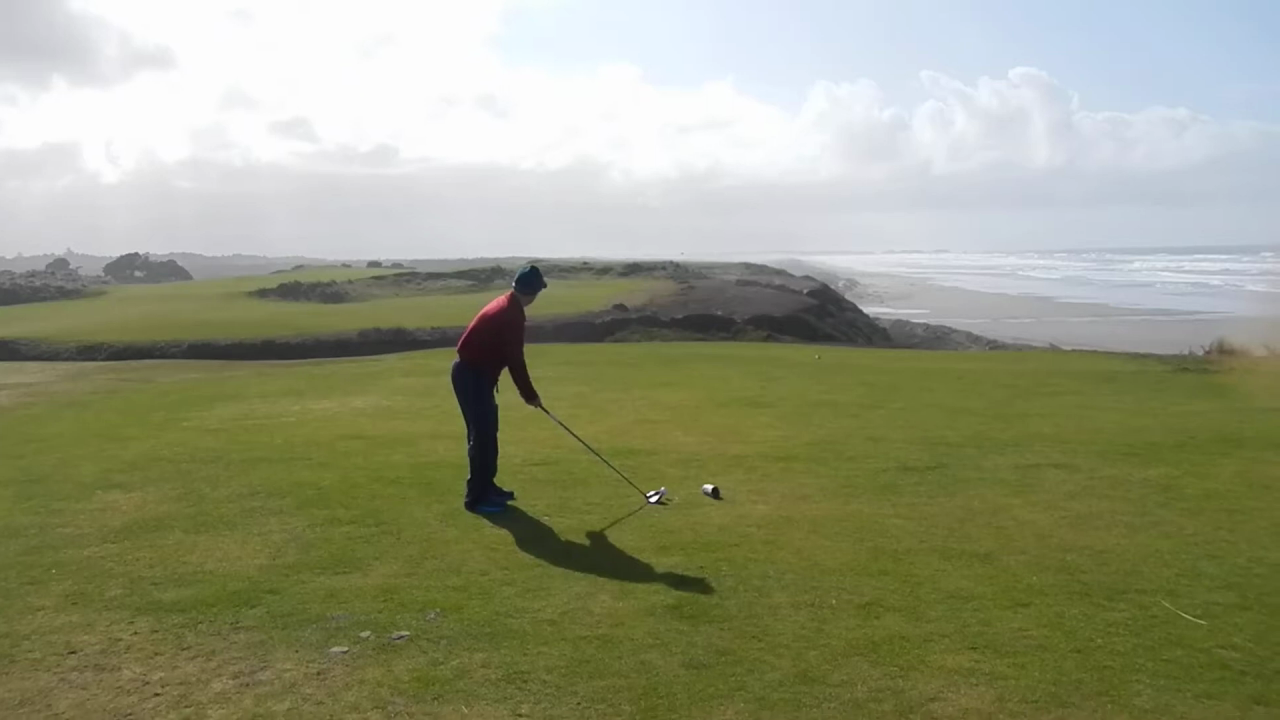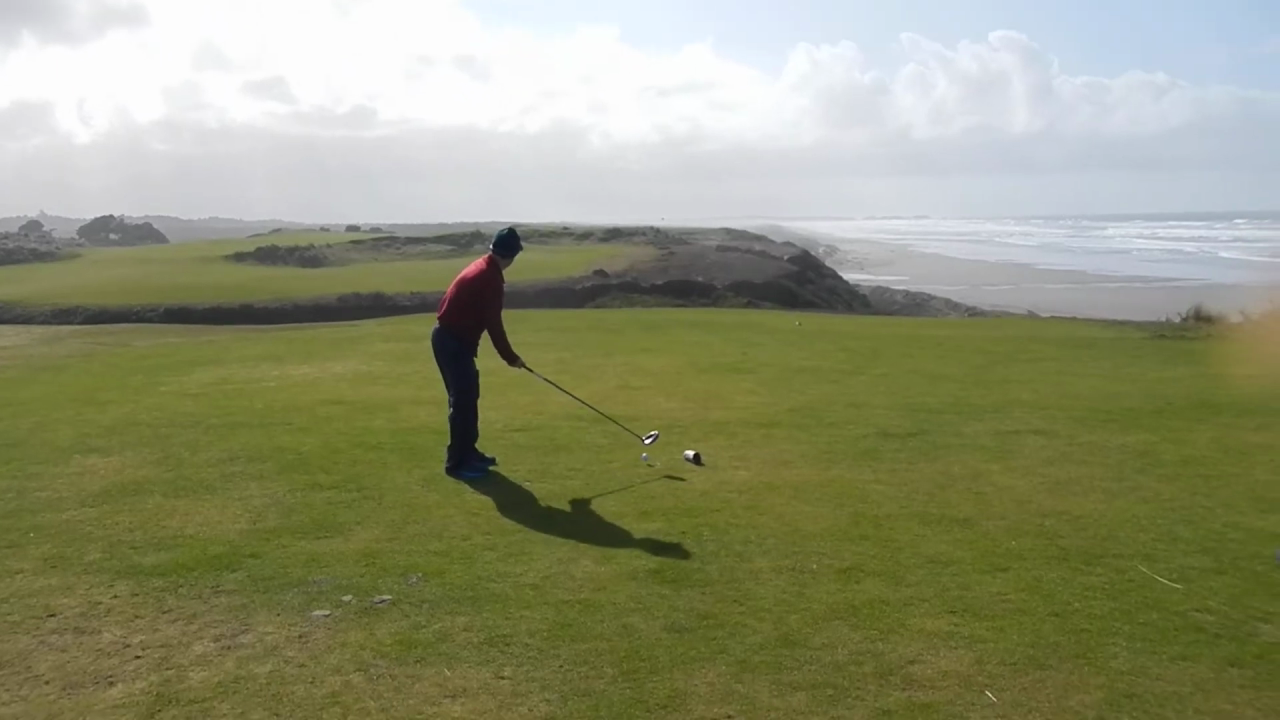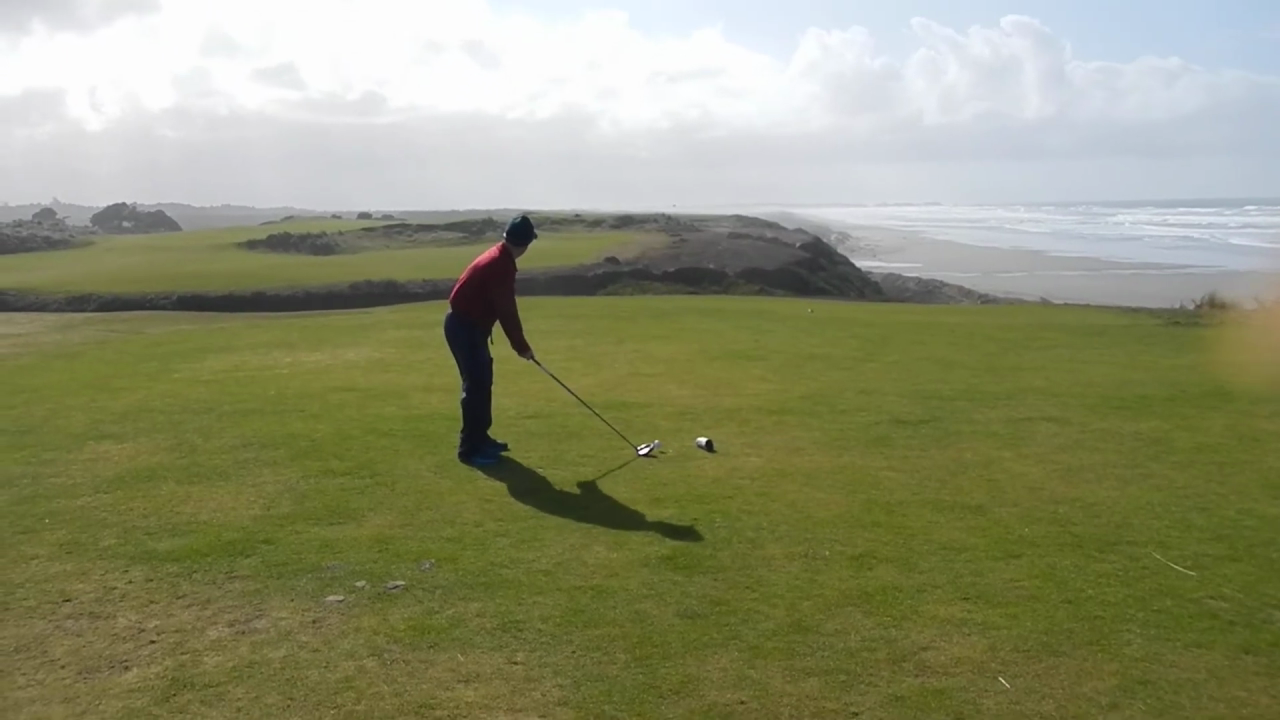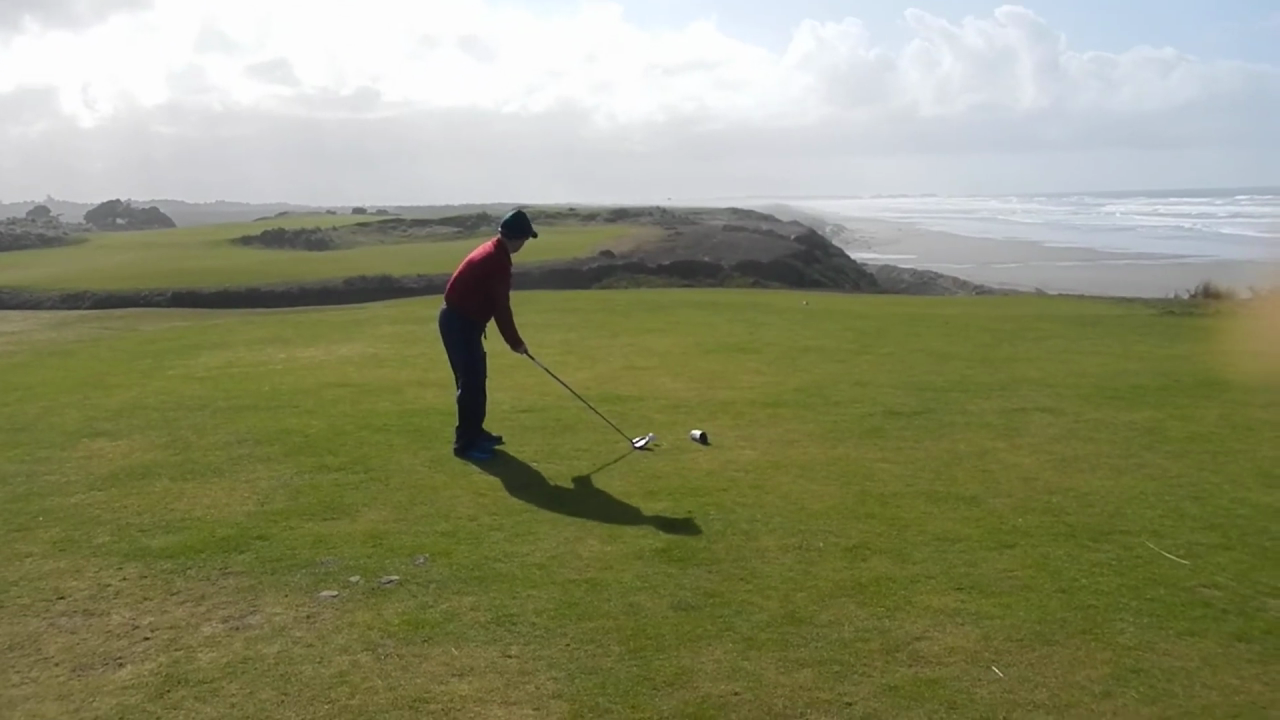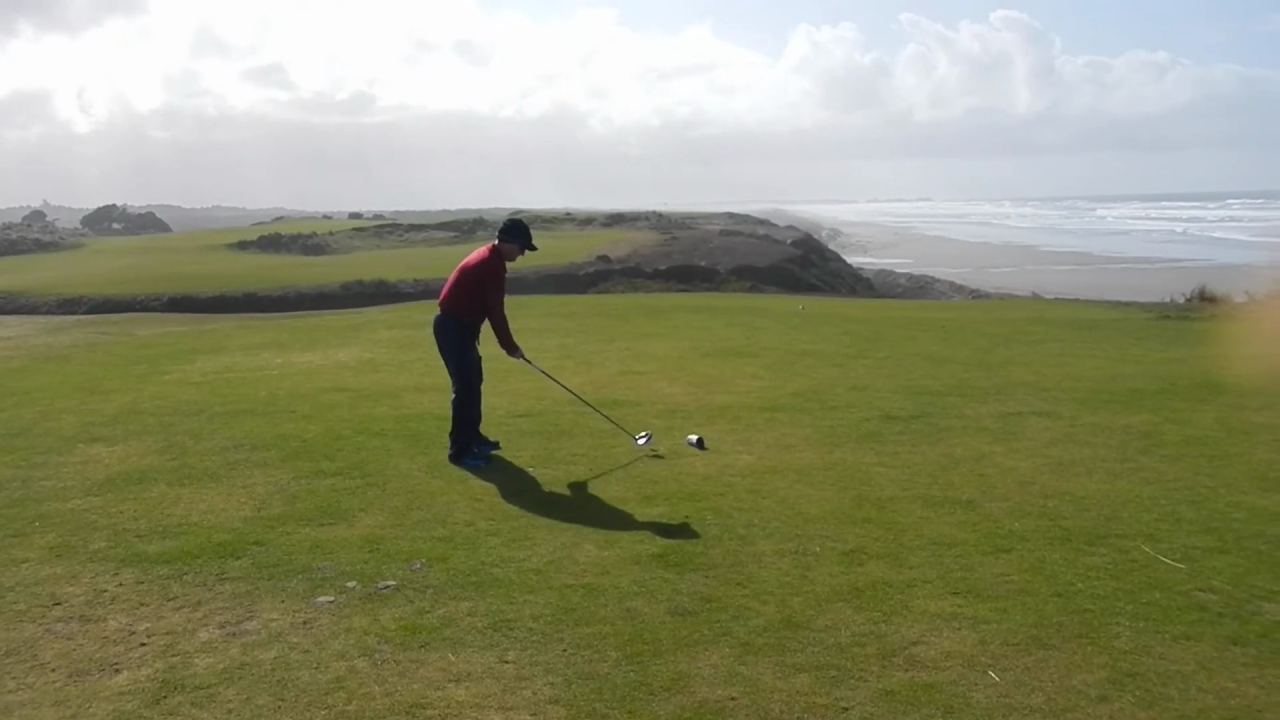
dt=0.7s
person 1, frame 1
left shoulder: (505, 306)
right shoulder: (510, 315)
left elbow: (509, 357)
right elbow: (515, 361)
left wrist: (527, 392)
right wrist: (530, 394)
left hip: (473, 371)
right hip: (472, 375)
left knee: (486, 432)
right knee: (482, 434)
left ankle: (486, 487)
right ankle: (476, 497)
person 1, frame 2
left shoulder: (482, 268)
right shoulder: (489, 278)
left elbow: (485, 319)
right elbow: (494, 324)
left wrist: (507, 354)
right wrist: (510, 356)
left hip: (453, 336)
right hip: (453, 340)
left knee: (468, 396)
right knee: (463, 399)
left ankle: (468, 452)
right ankle: (456, 461)
person 1, frame 3
left shoulder: (498, 258)
right shoulder: (501, 265)
left elbow: (506, 307)
right elbow: (506, 311)
left wrist: (519, 343)
right wrist: (521, 346)
left hip: (469, 323)
right hip: (464, 326)
left knee: (482, 382)
right knee: (476, 385)
left ankle: (480, 437)
right ankle: (469, 447)
person 1, frame 4
left shoulder: (492, 252)
right shoulder: (497, 260)
left elbow: (494, 303)
right elbow: (501, 307)
left wrist: (512, 339)
right wrist: (515, 341)
left hip: (462, 319)
right hip: (459, 321)
left knee: (476, 377)
right knee: (470, 380)
left ankle: (475, 431)
right ankle: (465, 442)
person 1, frame 5
left shoulder: (487, 257)
right shoulder: (491, 266)
left elbow: (489, 309)
right elbow: (496, 312)
left wrist: (507, 344)
right wrist: (510, 346)
left hip: (457, 323)
right hip: (453, 326)
left knee: (472, 381)
right knee: (465, 385)
left ankle: (472, 436)
right ankle: (459, 448)
